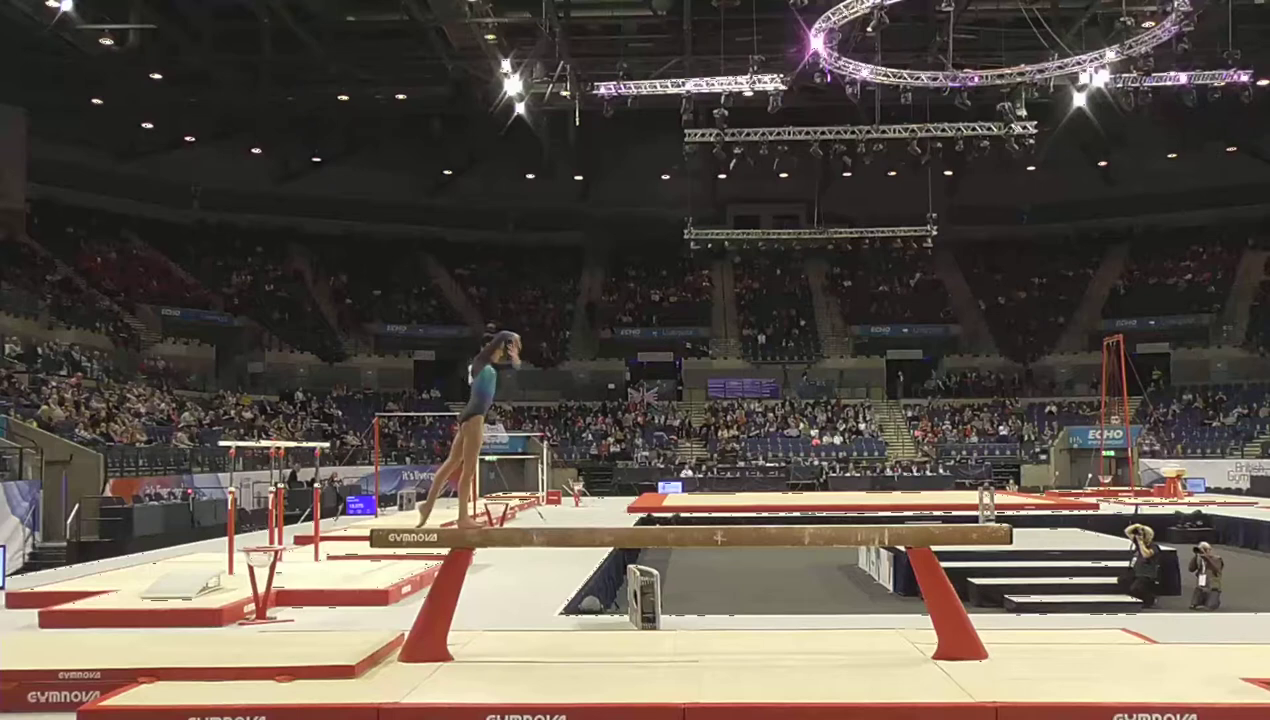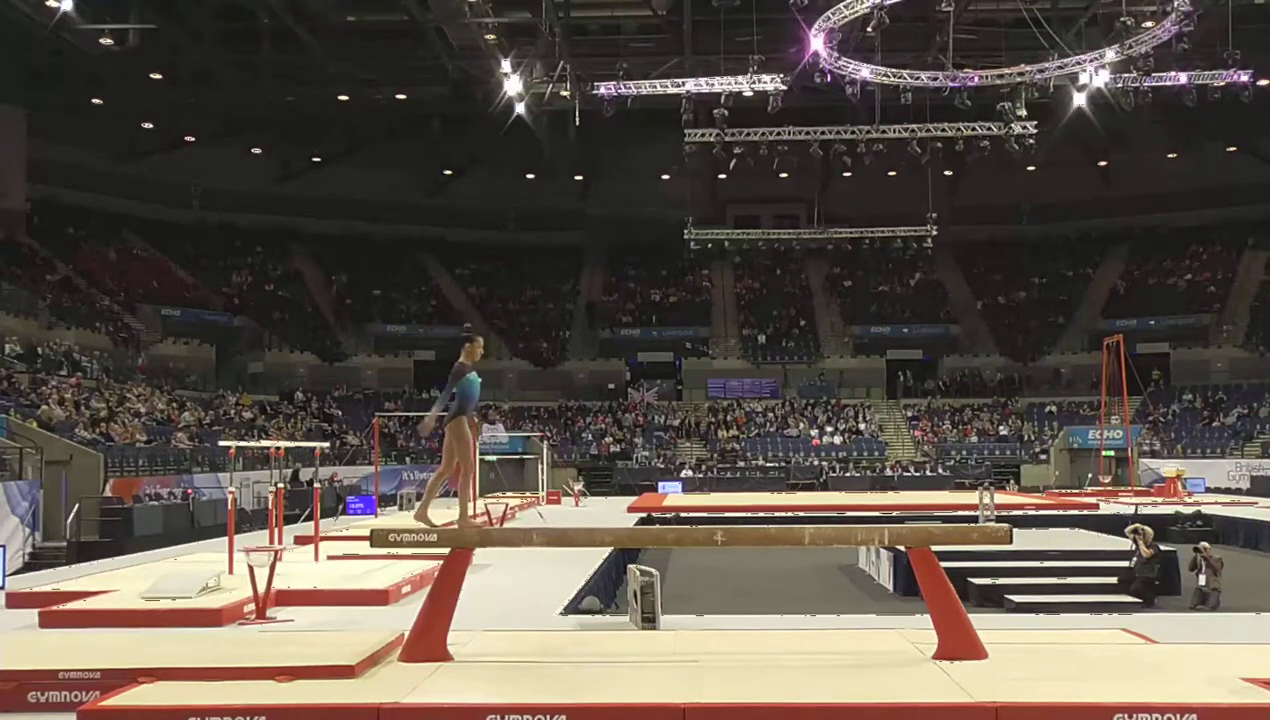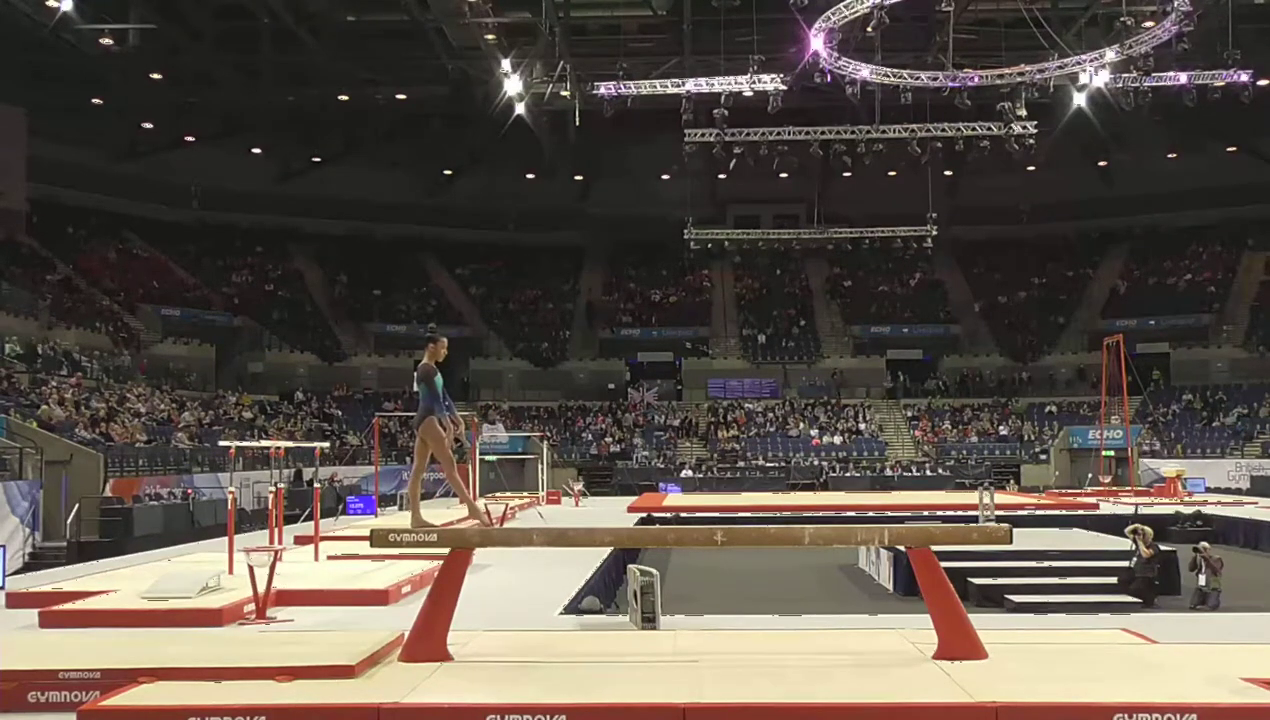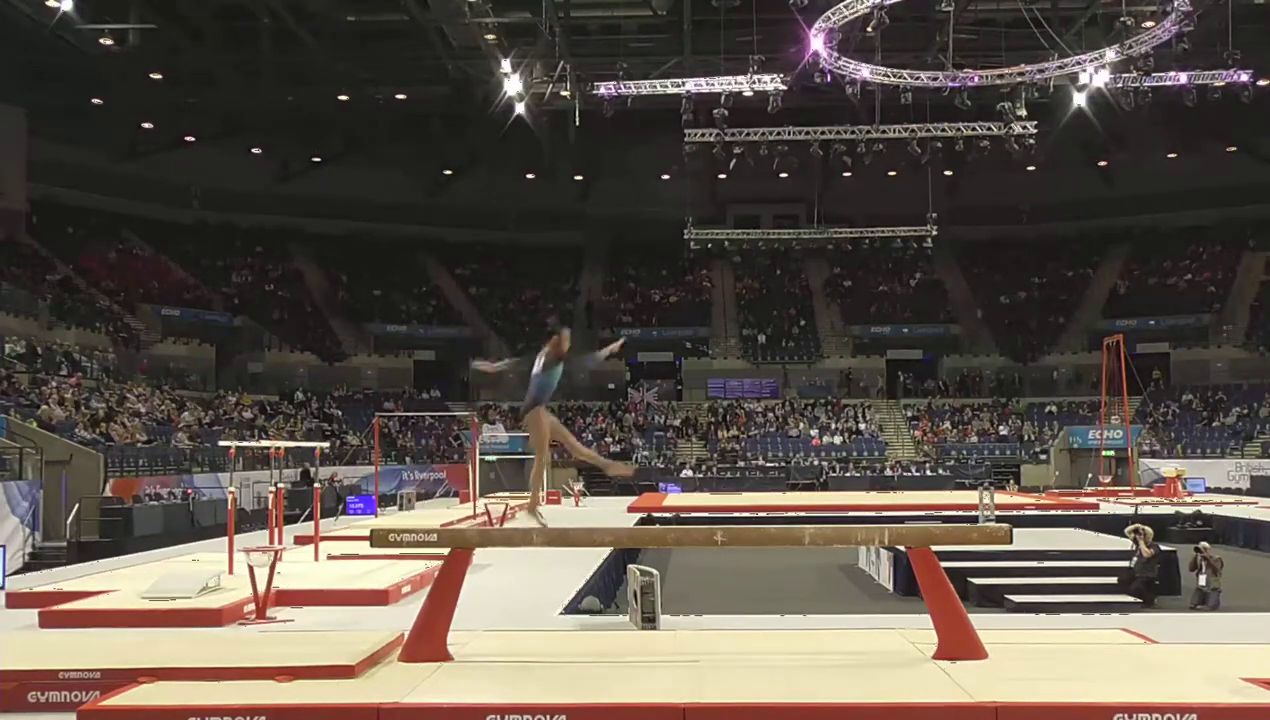
dt=1s
person 1, frame 1
left shoulder: (489, 366)
right shoulder: (480, 361)
left elbow: (513, 366)
right elbow: (501, 337)
left wrist: (515, 357)
right wrist: (514, 337)
left hip: (471, 418)
right hip: (473, 418)
left knee: (452, 463)
right knee: (469, 468)
left ankle: (428, 504)
right ankle: (463, 517)
person 1, frame 2
left shoulder: (469, 369)
right shoulder: (461, 368)
right elbow: (447, 391)
right wrist: (433, 413)
left hip: (461, 420)
right hip: (457, 420)
left knee: (446, 468)
right knee: (467, 468)
left ankle: (422, 510)
right ankle: (463, 517)
person 1, frame 3
left shoulder: (431, 369)
right shoulder: (426, 370)
left elbow: (444, 397)
right elbow: (436, 399)
left wrist: (457, 419)
right wrist: (448, 425)
left hip: (425, 422)
right hip: (428, 421)
left knee: (418, 470)
right knee: (449, 465)
left ankle: (416, 517)
right ankle: (473, 507)
person 1, frame 4
left shoulder: (543, 354)
right shoulder: (555, 355)
left elbow: (517, 360)
right elbow: (586, 361)
left wrist: (494, 366)
right wrist: (609, 350)
left hip: (537, 409)
right hip: (536, 409)
left knee: (571, 442)
right knee: (542, 458)
left ankle: (608, 466)
right ankle: (532, 506)
